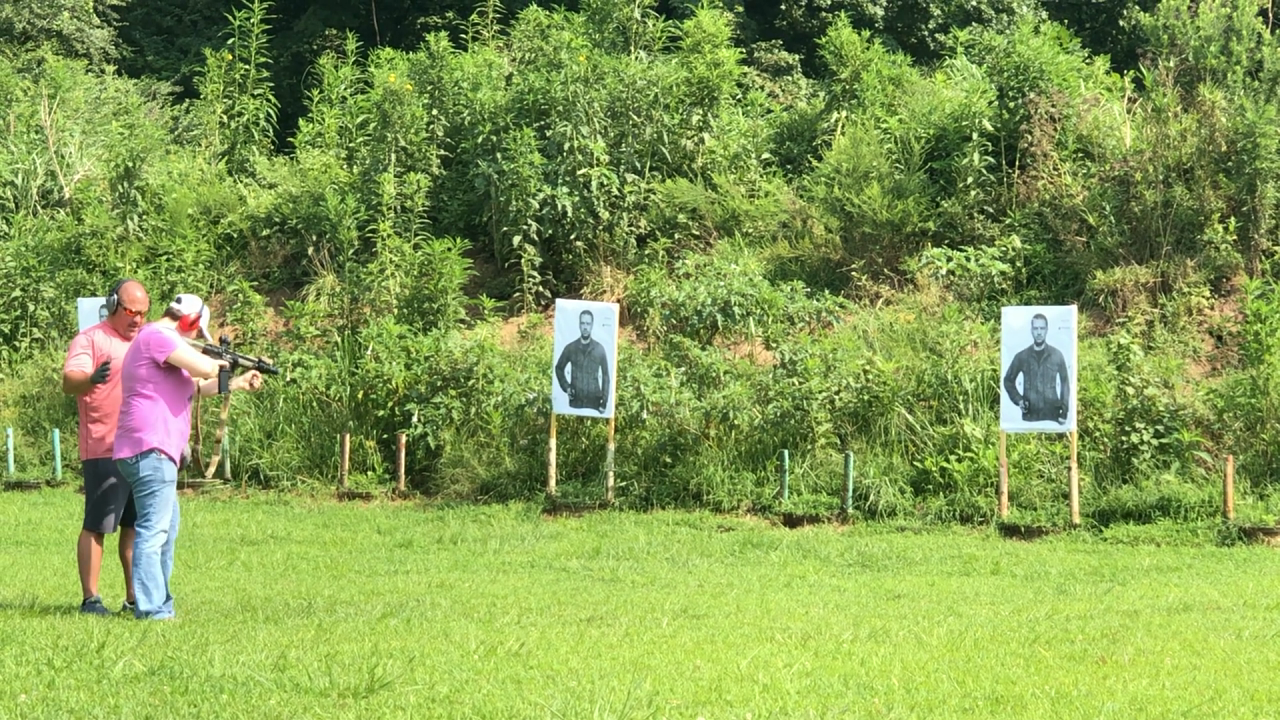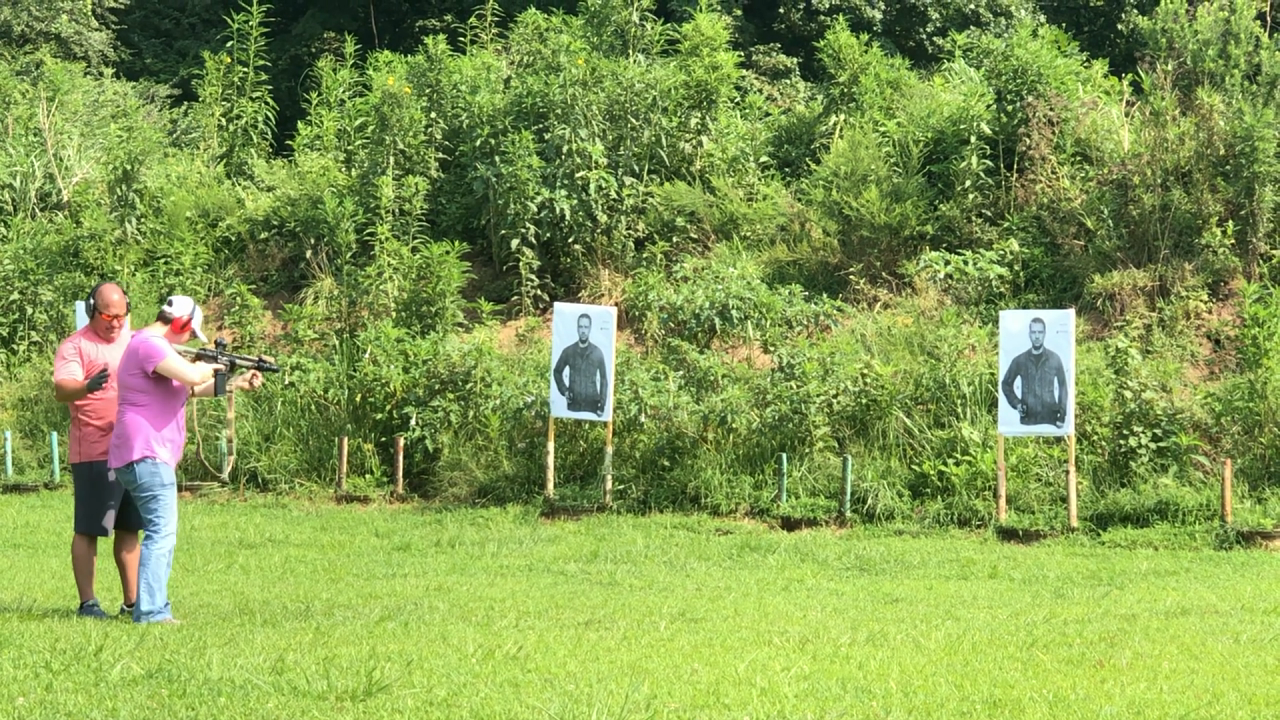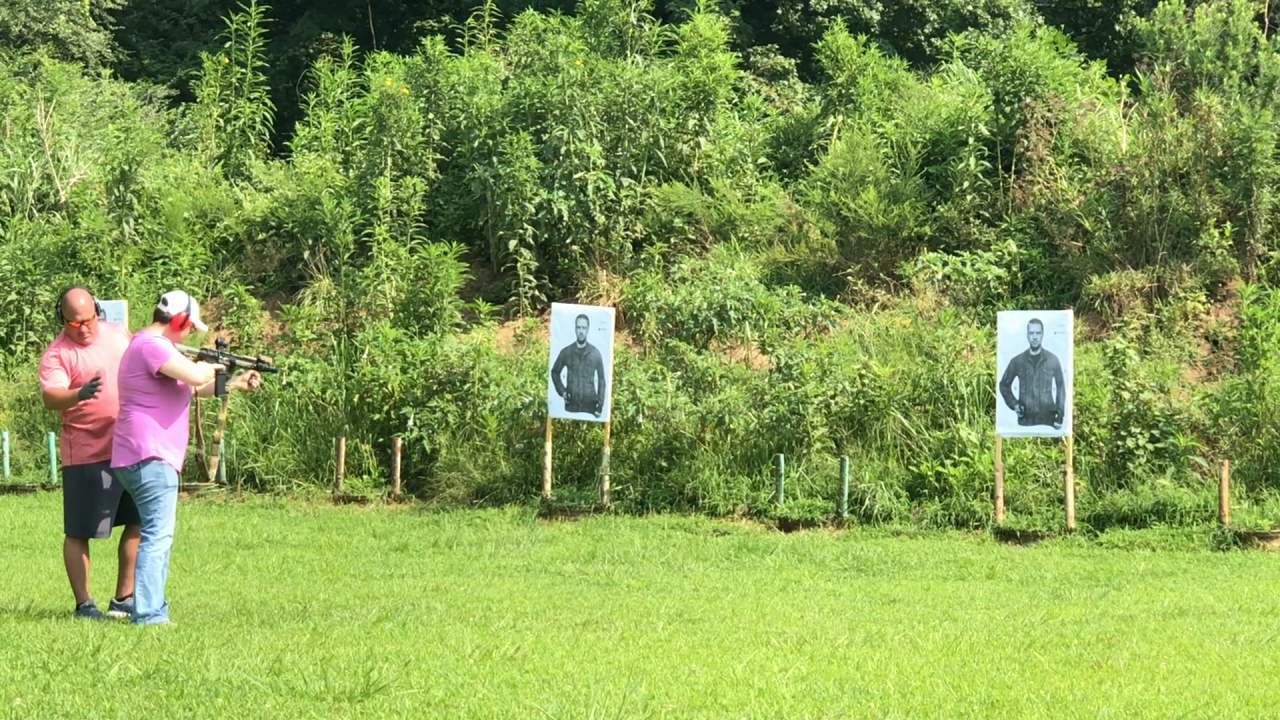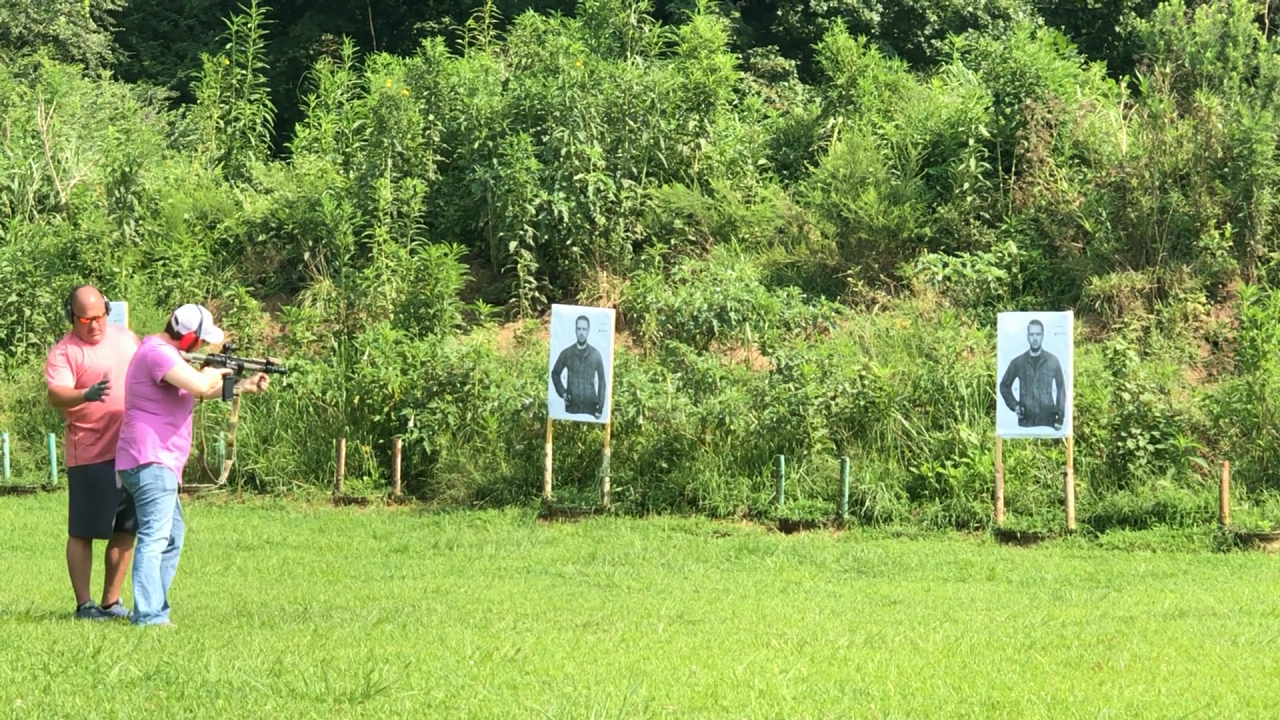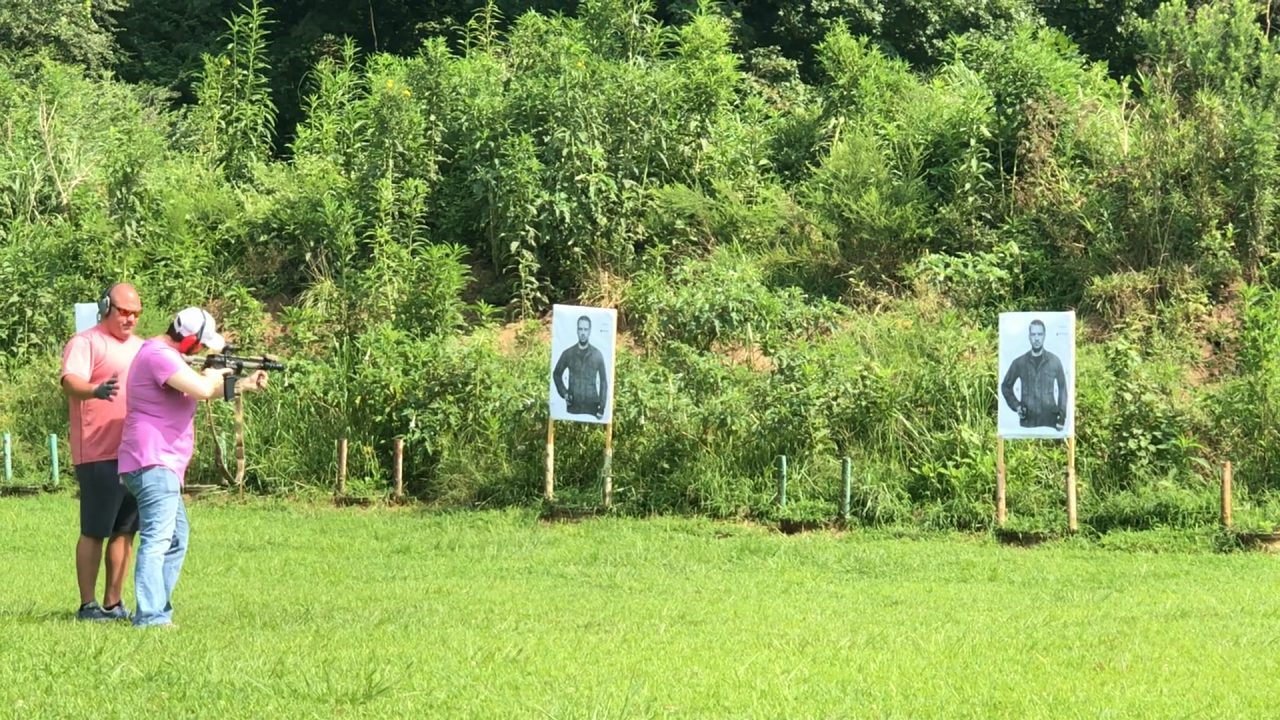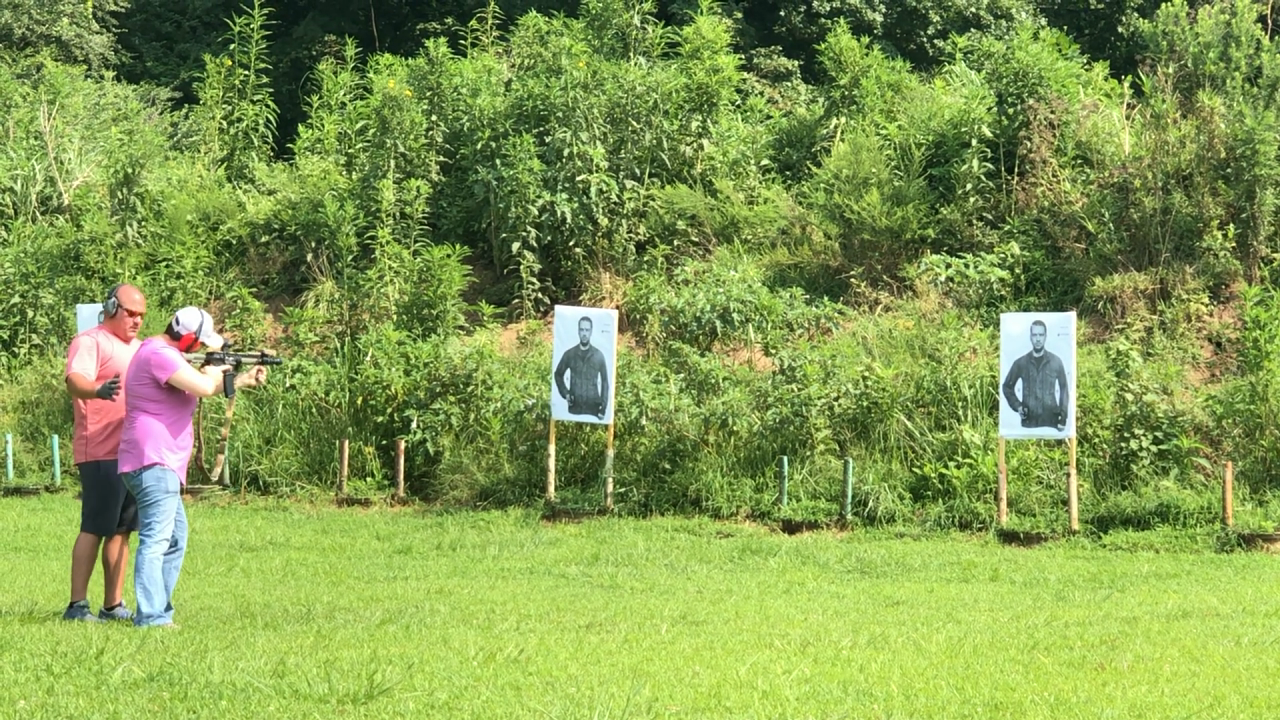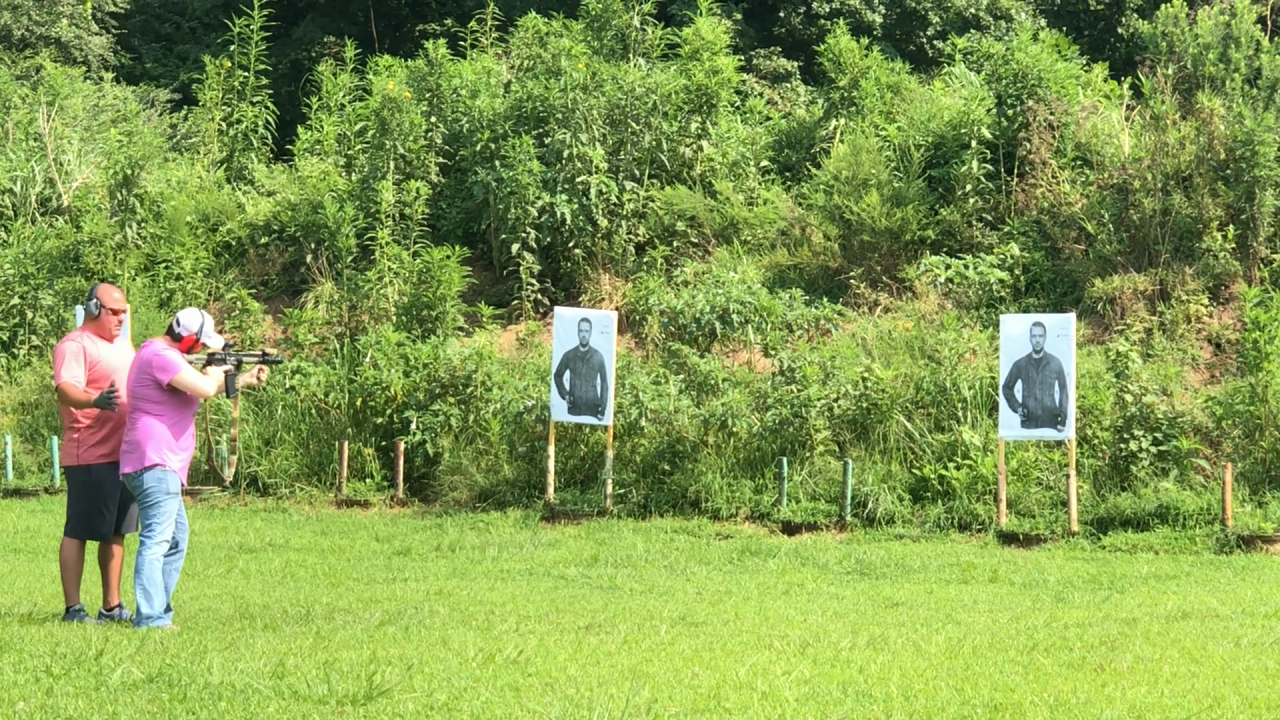
dt=0.4s
person 1, frame 1
right shoulder: (90, 339)
right elbow: (69, 381)
right wrist: (91, 378)
right hip: (105, 450)
left knee: (135, 525)
right knee: (96, 525)
left ankle: (134, 597)
right ankle: (90, 598)
person 1, frame 2
left shoulder: (134, 340)
right shoulder: (75, 346)
right elbow: (61, 389)
right wrist: (87, 386)
right hip: (95, 453)
left knee: (129, 529)
right knee: (89, 528)
left ankle: (132, 601)
right ankle: (87, 602)
person 1, frame 3
left shoulder: (119, 333)
right shoulder: (56, 353)
right elbow: (50, 397)
right wrist: (78, 394)
right hip: (87, 455)
left knee: (139, 522)
right knee: (80, 531)
left ankle: (124, 596)
right ankle: (83, 603)
person 1, frame 4
left shoulder: (126, 338)
right shoulder: (63, 351)
right elbow: (56, 395)
right wrist: (85, 395)
right hip: (92, 455)
left knee: (127, 530)
right knee: (83, 532)
left ankle: (111, 602)
right ankle: (84, 604)
person 1, frame 5
left shoulder: (140, 346)
right shoulder: (84, 342)
right elbow: (70, 383)
right wrist: (95, 390)
right hip: (98, 453)
left knee: (125, 530)
right knee: (94, 530)
left ankle: (113, 603)
right ankle: (87, 605)
person 1, frame 6
left shoulder: (140, 347)
right shoulder: (89, 341)
right elbow: (75, 381)
right wrist: (98, 390)
right hip: (101, 452)
left knee: (121, 530)
right knee: (95, 527)
left ankle: (113, 604)
right ankle: (77, 604)
person 1, frame 7
left shoulder: (123, 345)
right shoulder: (74, 345)
right elbow: (65, 390)
right wrist: (94, 400)
left hip: (123, 454)
right hip: (90, 456)
left knee: (115, 532)
right knee: (79, 532)
left ankle: (112, 606)
right ankle: (73, 608)
person 2, frame 1
left shoulder: (156, 340)
right shoulder: (158, 336)
left elbow: (191, 386)
right elbow: (204, 367)
left wrist: (236, 383)
right wrist: (215, 364)
left hip: (152, 448)
right hip: (150, 448)
left knee: (167, 527)
right knee: (153, 529)
left ankle: (159, 601)
right ankle: (150, 609)
person 2, frame 2
left shoulder: (154, 346)
right shoulder: (149, 344)
left elbow: (190, 389)
right elbow: (192, 377)
left wrist: (235, 383)
right wrist: (208, 367)
left hip: (152, 455)
right hip: (146, 455)
left knee: (162, 532)
right knee: (162, 531)
left ankle: (154, 607)
right ankle: (151, 611)
person 2, frame 3
left shoulder: (151, 345)
right shoulder: (152, 345)
left elbow: (188, 388)
right elbow: (196, 377)
left wrist: (234, 383)
right wrist: (208, 368)
left hip: (148, 457)
right hip: (150, 457)
left knee: (160, 534)
right knee: (157, 534)
left ankle: (151, 608)
right ankle: (147, 614)
person 2, frame 4
left shoulder: (165, 351)
right shoulder: (158, 353)
left elbow: (197, 391)
right elbow: (200, 386)
left wrist: (242, 385)
right wrist: (214, 373)
left hip: (157, 461)
right hip: (150, 460)
left knee: (171, 537)
right knee: (155, 536)
left ankle: (154, 608)
right ankle: (148, 614)
person 2, frame 5
left shoulder: (167, 353)
right shoulder: (160, 355)
left elbow: (194, 389)
right elbow: (202, 390)
left wrist: (243, 384)
right wrist: (213, 376)
left hip: (161, 463)
right hip: (153, 462)
left knee: (176, 538)
right knee: (158, 538)
left ankle: (157, 609)
right ankle: (150, 615)
person 2, frame 6
left shoulder: (163, 352)
right shoulder: (160, 354)
left elbow: (193, 387)
right elbow: (203, 387)
left wrist: (241, 380)
right wrist: (213, 373)
left hip: (159, 463)
right hip: (154, 462)
left knee: (175, 537)
right knee: (156, 538)
left ankle: (158, 609)
right ankle: (151, 616)
person 2, frame 7
left shoulder: (164, 353)
right shoulder: (161, 356)
left elbow: (196, 388)
right elbow: (205, 389)
left wrist: (243, 379)
right wrist: (214, 374)
left hip: (160, 464)
right hip: (155, 462)
left knee: (175, 539)
right knee: (157, 539)
left ankle: (158, 611)
right ankle: (150, 617)
